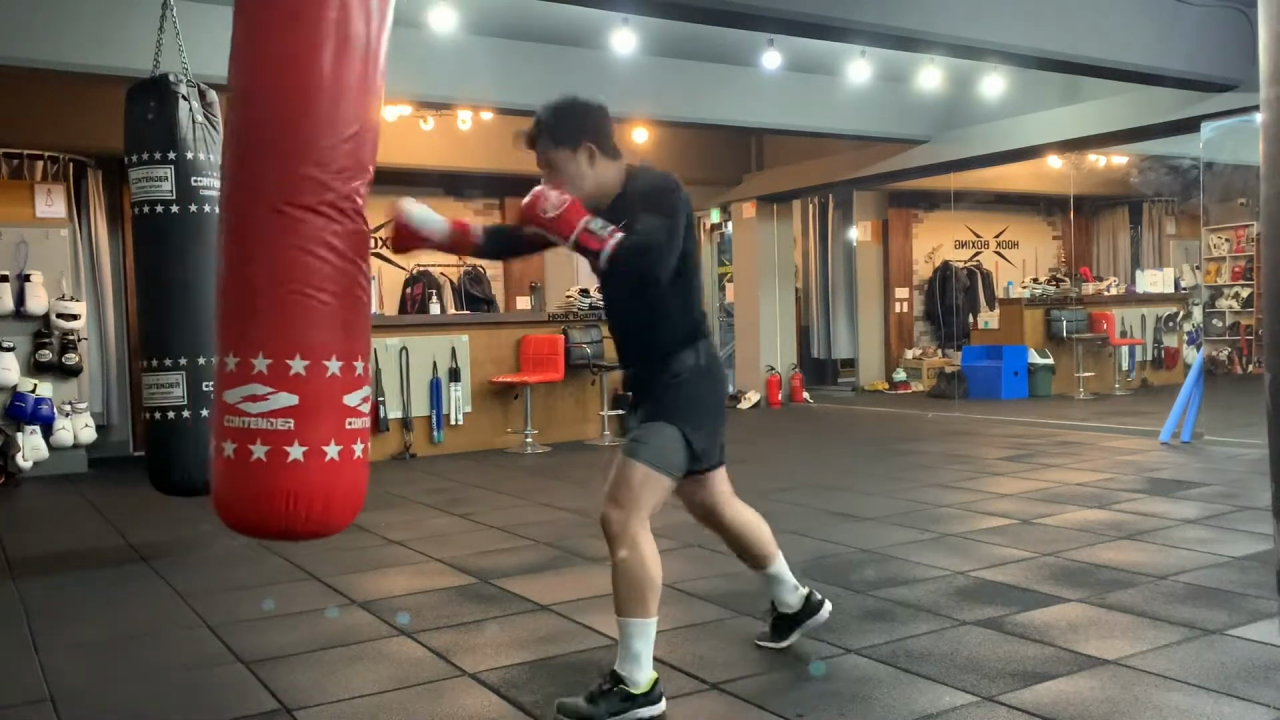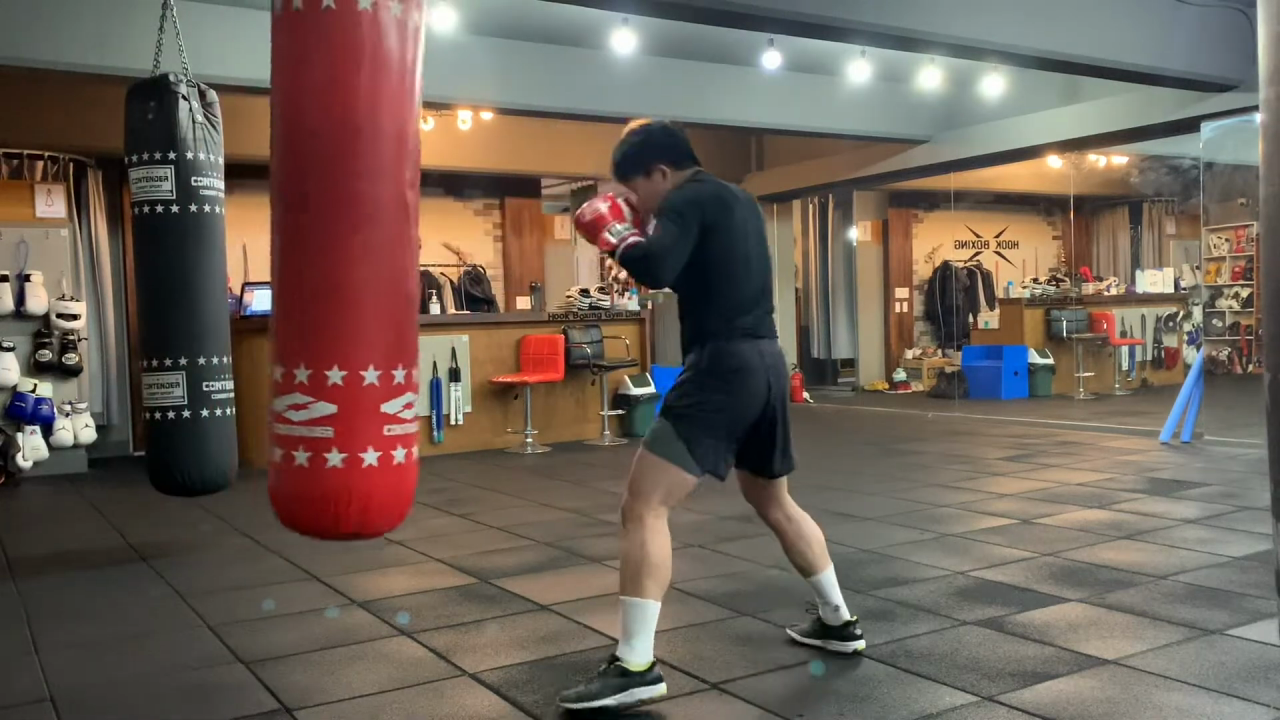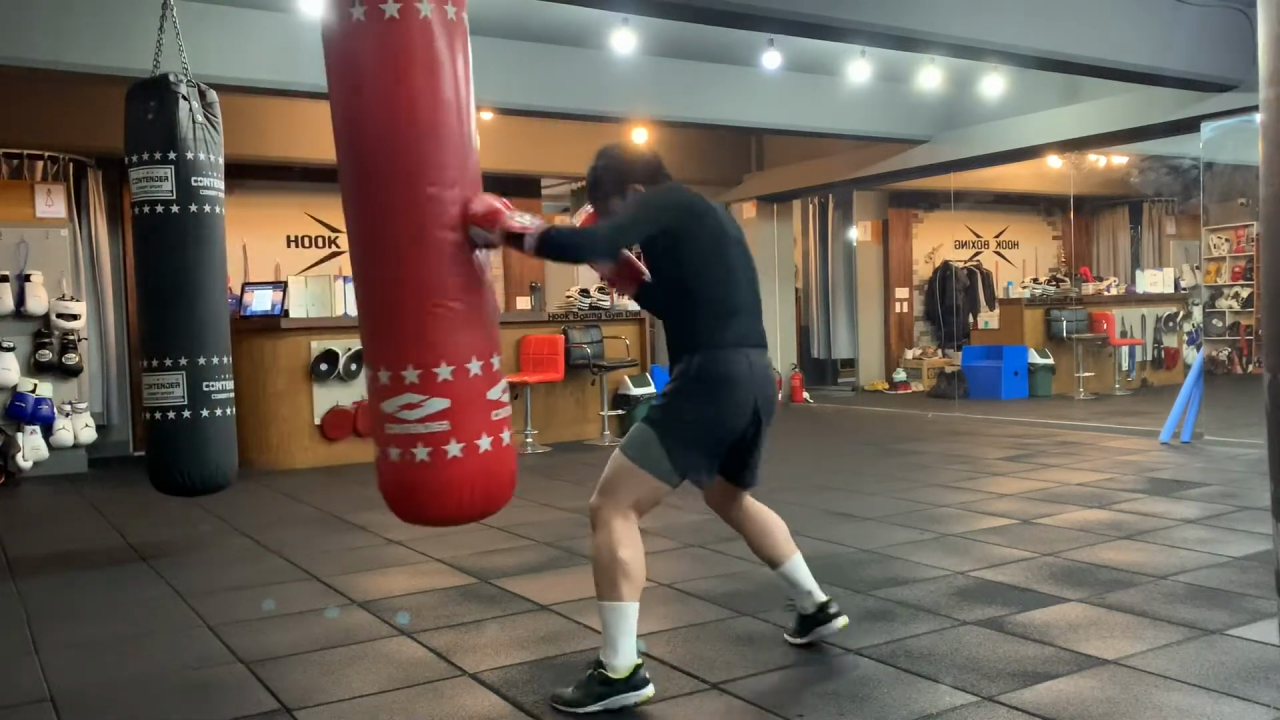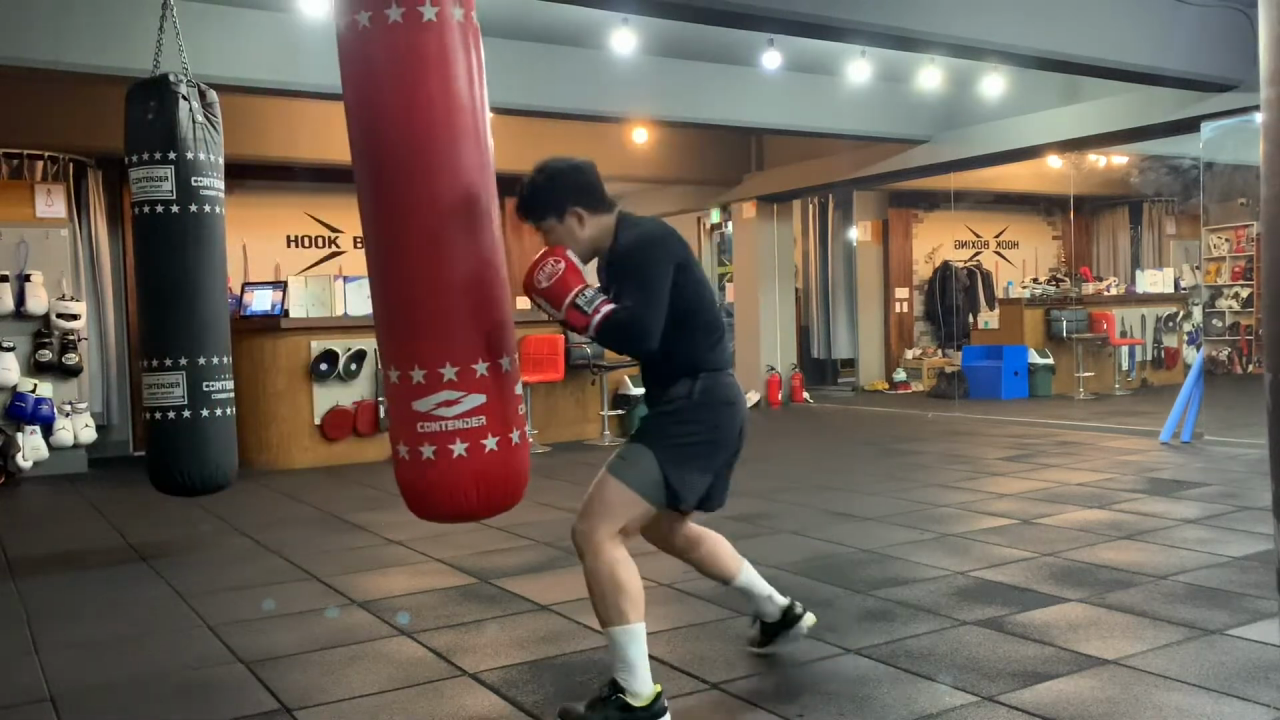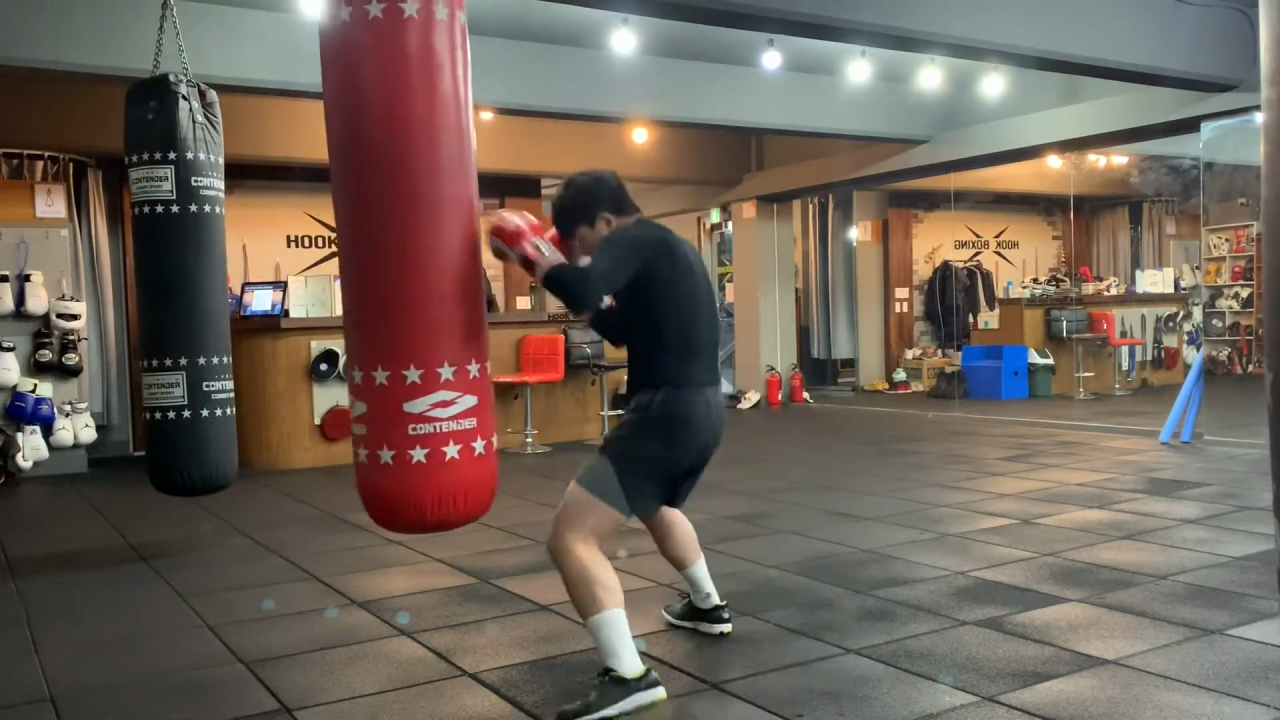
dt=0.4s
person 1, frame 1
left shoulder: (658, 192)
right shoulder: (595, 203)
left elbow: (650, 271)
right elbow: (512, 242)
left wrist: (578, 228)
right wrist: (442, 230)
left hip: (686, 376)
right hip: (659, 381)
left knee: (623, 518)
right knee: (715, 504)
right ankle: (797, 603)
person 1, frame 2
left shoulder: (689, 197)
right shoulder: (739, 202)
left elbow: (657, 271)
left wrist: (611, 233)
right wrist: (642, 237)
left hip: (721, 367)
right hip: (764, 363)
left knee: (642, 506)
right knee: (772, 501)
left ankle: (635, 665)
right ankle: (838, 621)
person 1, frame 3
left shoulder: (664, 206)
right shoulder: (709, 217)
left elbow: (588, 244)
left wrist: (509, 227)
right wrist: (637, 282)
left hip: (710, 379)
right hip: (752, 375)
left knee: (611, 510)
right knee: (731, 499)
left ankle: (619, 672)
right ankle: (816, 608)
person 1, frame 4
left shoulder: (639, 242)
right shoulder: (633, 242)
left elbow: (640, 335)
right elbow: (643, 331)
left wrist: (575, 298)
right wrist: (582, 303)
left hip: (695, 407)
right hip: (699, 404)
left knee: (595, 531)
right knee: (669, 530)
right ankle: (778, 611)
person 1, frame 5
left shoulder: (639, 239)
right shoulder: (664, 249)
left elbow: (586, 285)
right elbow: (621, 327)
left wrist: (529, 250)
right wrist: (557, 266)
left hip: (666, 413)
right hip: (701, 409)
left knee: (571, 539)
right knee: (652, 504)
left ankle: (628, 675)
right ankle: (708, 605)
